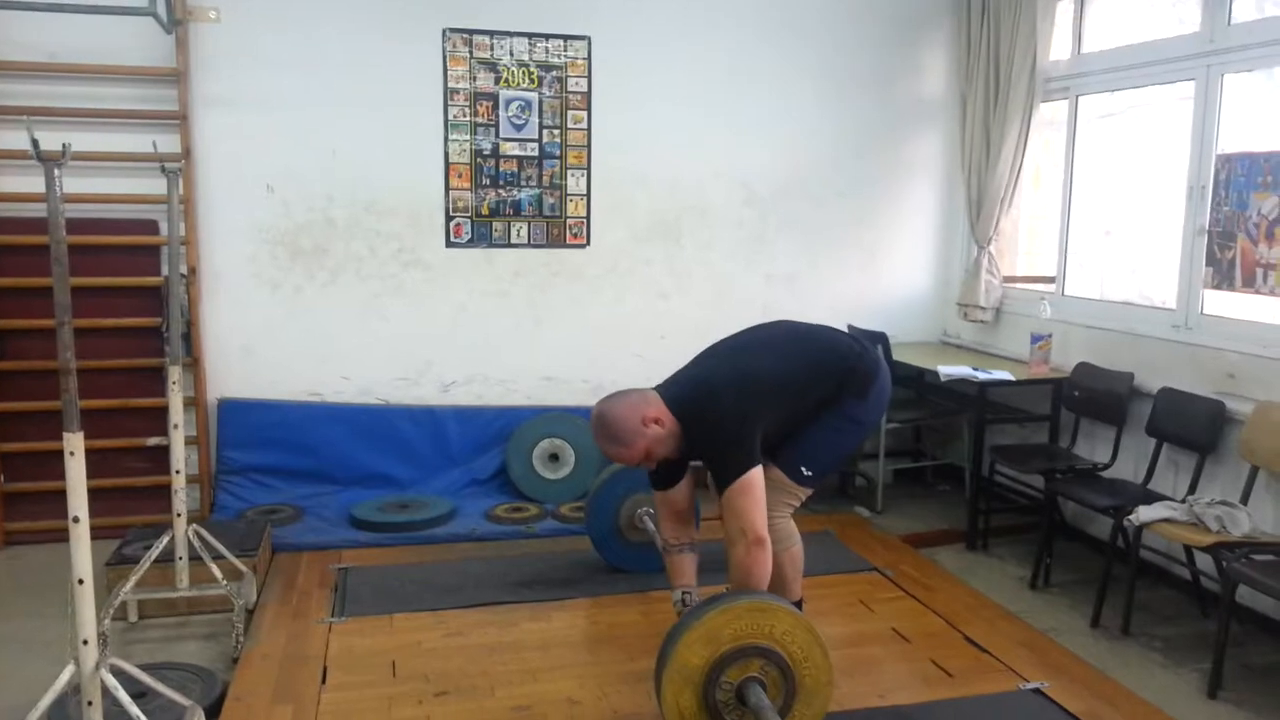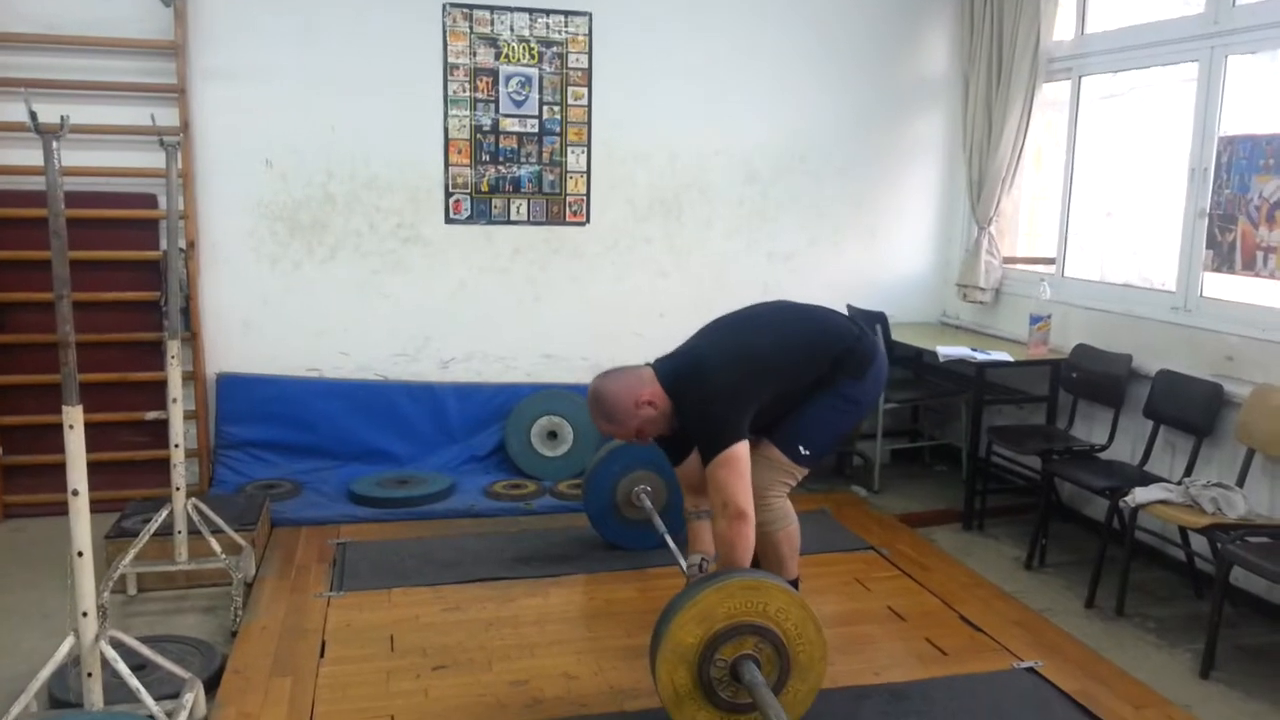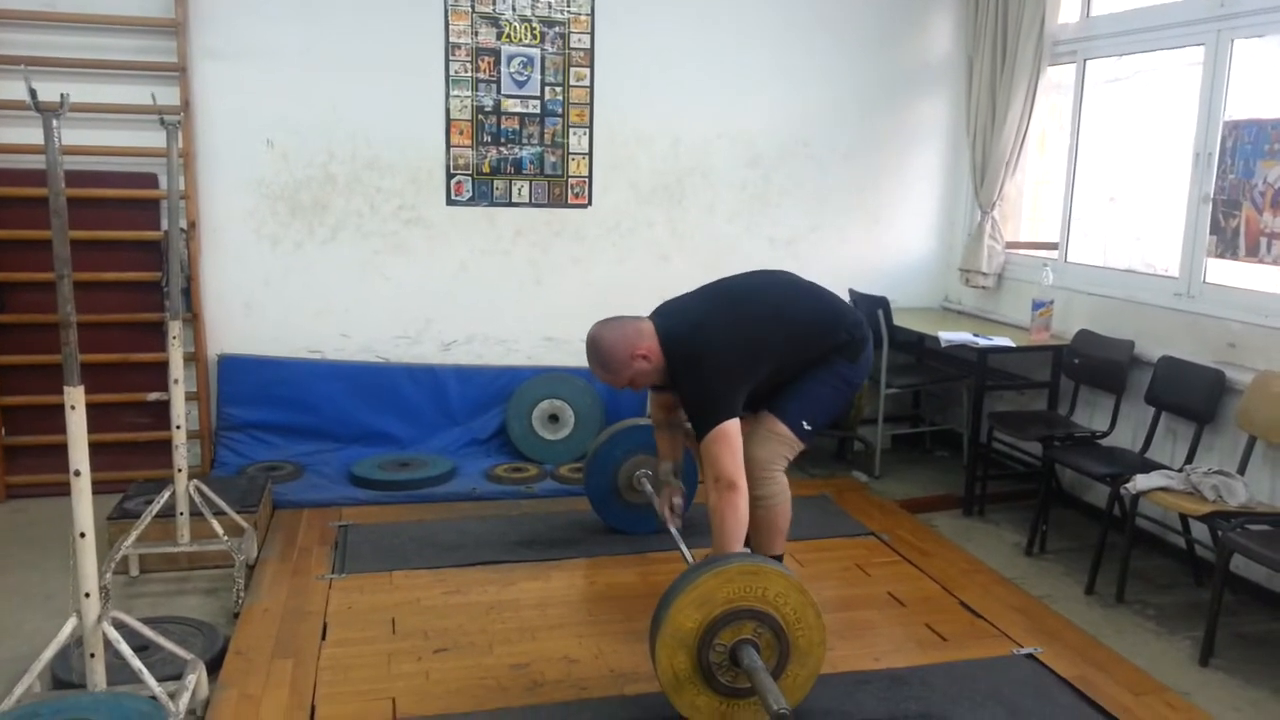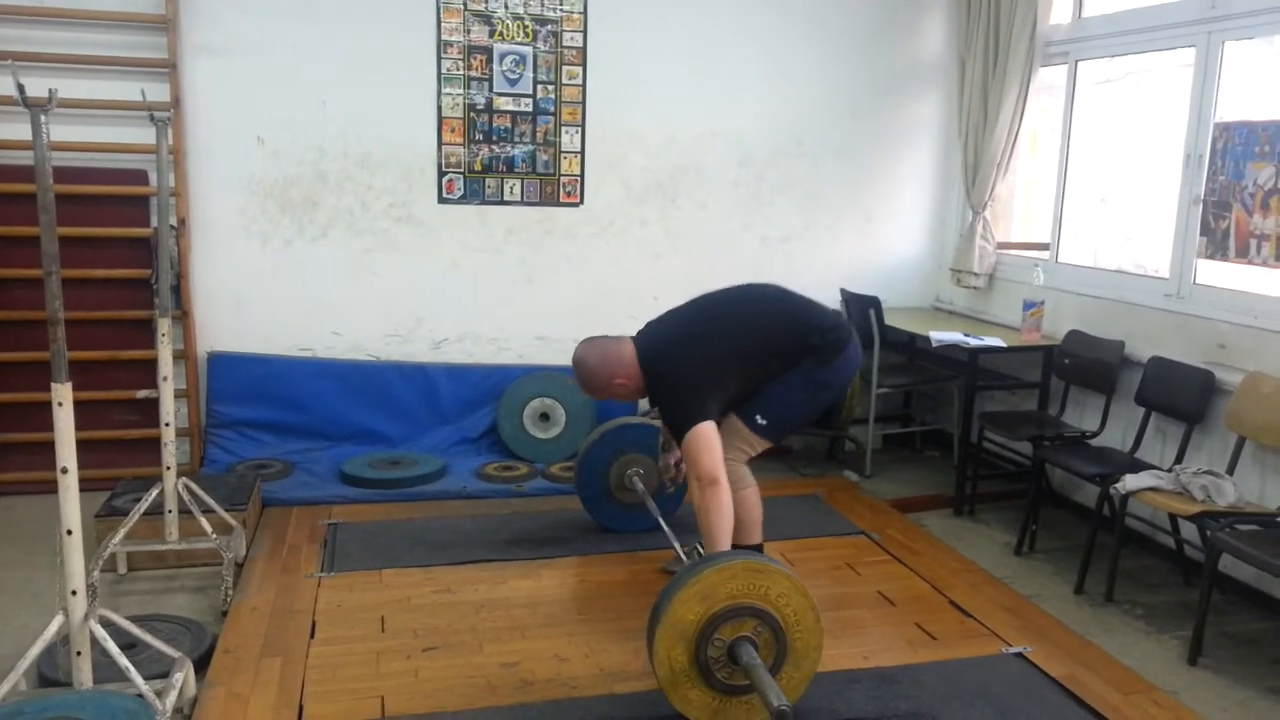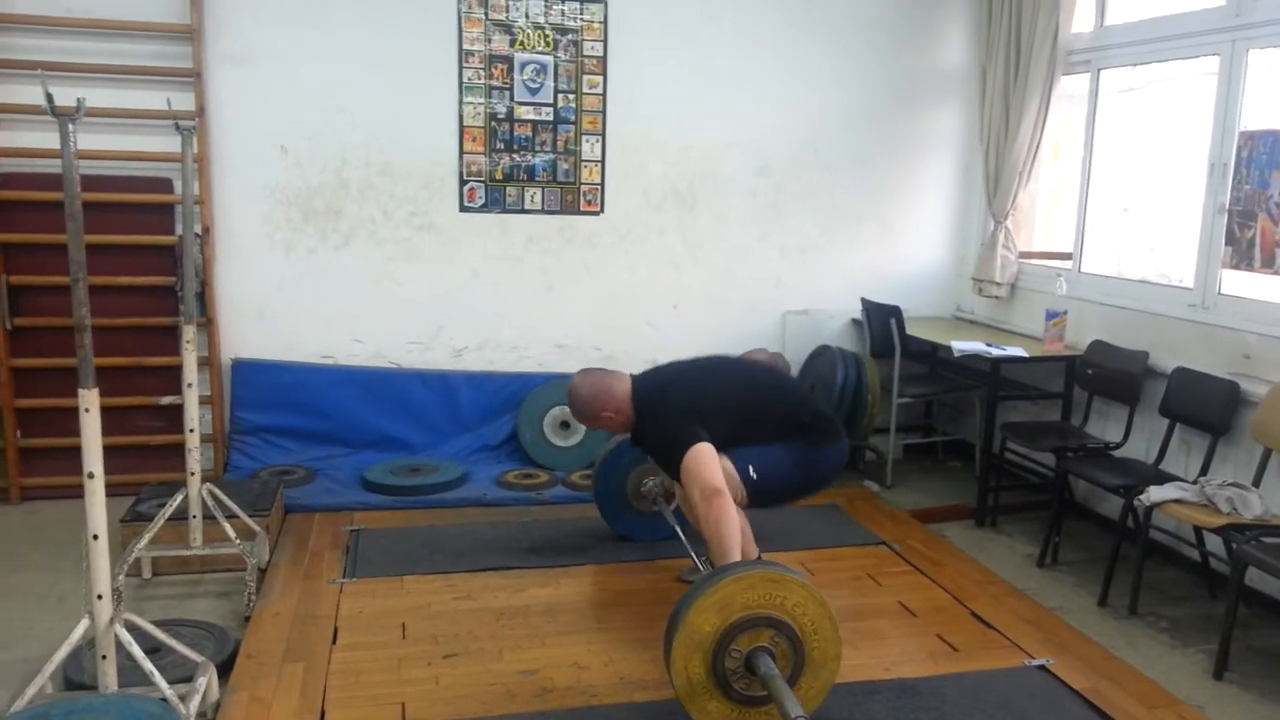
dt=0.4s
person 1, frame 1
left shoulder: (718, 423)
right shoulder: (667, 414)
left elbow: (751, 538)
right elbow: (677, 525)
right wrist: (687, 608)
left hip: (856, 383)
right hip: (801, 380)
left knee: (767, 508)
right knee: (735, 493)
person 1, frame 2
left shoulder: (708, 400)
right shoulder: (670, 393)
left elbow: (734, 511)
right elbow: (698, 493)
right wrist: (699, 575)
left hip: (852, 365)
right hip: (802, 365)
left knee: (762, 485)
right knee: (735, 475)
person 1, frame 3
left shoulder: (705, 364)
right shoulder: (659, 331)
left elbow: (726, 482)
right elbow: (667, 406)
right wrist: (668, 475)
left hip: (841, 348)
right hip: (789, 339)
left knee: (761, 460)
right knee: (721, 449)
right ankle: (748, 554)
person 1, frame 4
left shoulder: (677, 377)
right shoulder: (650, 346)
left elbow: (708, 480)
right wrist: (673, 439)
left hip: (827, 354)
right hip: (795, 345)
left knee: (724, 456)
right knee: (711, 448)
right ankle: (713, 550)
person 1, frame 5
left shoulder: (664, 416)
right shoulder: (653, 388)
left elbow: (712, 495)
left hip: (816, 447)
right hip: (791, 429)
left knee: (700, 491)
right ankle: (745, 560)
